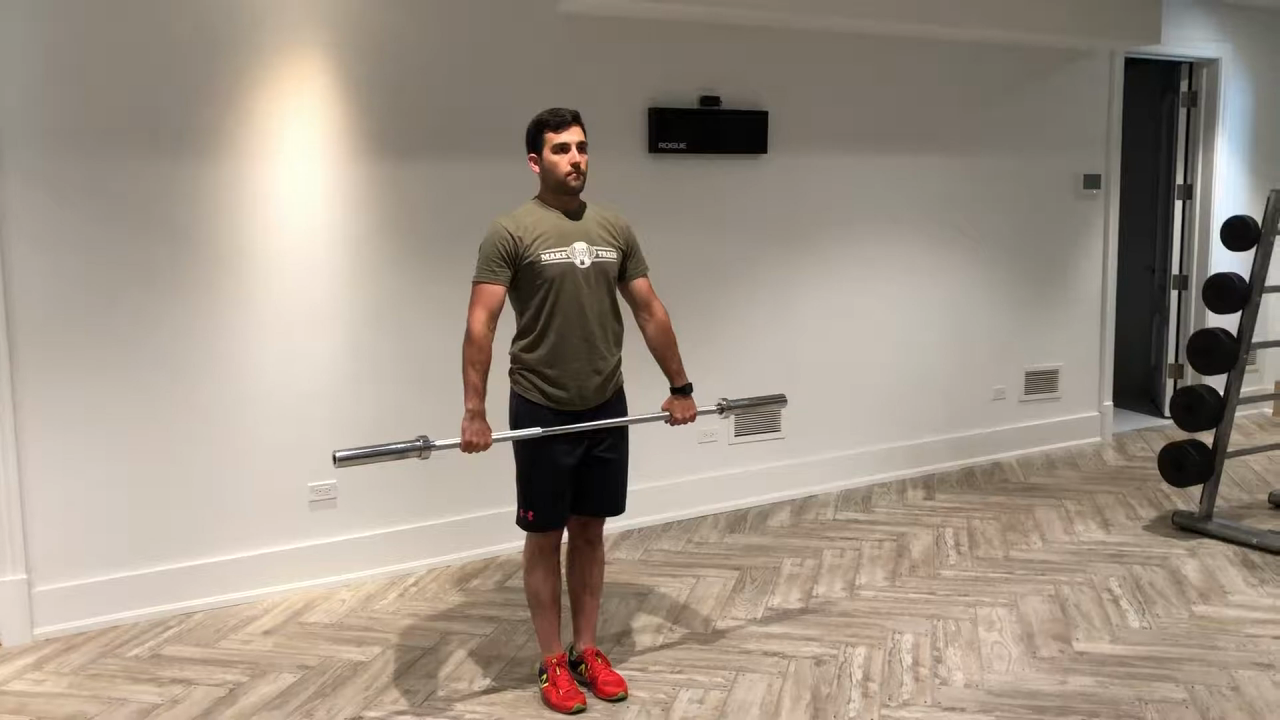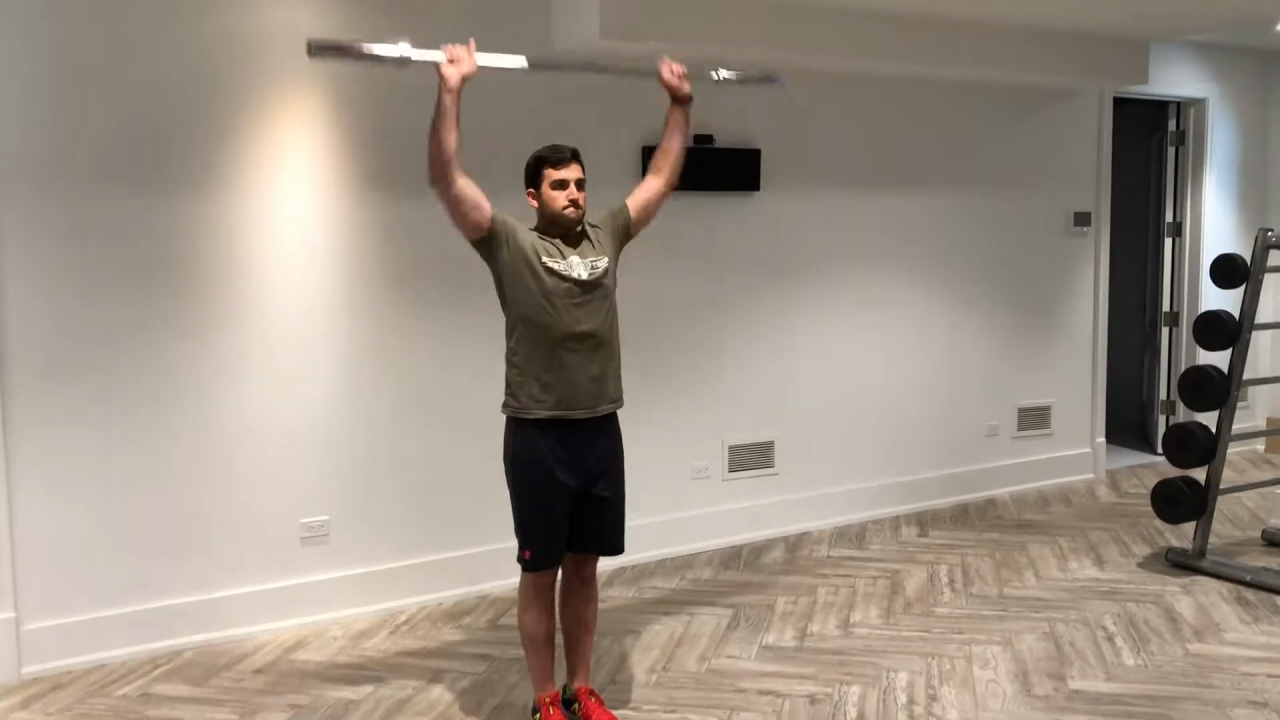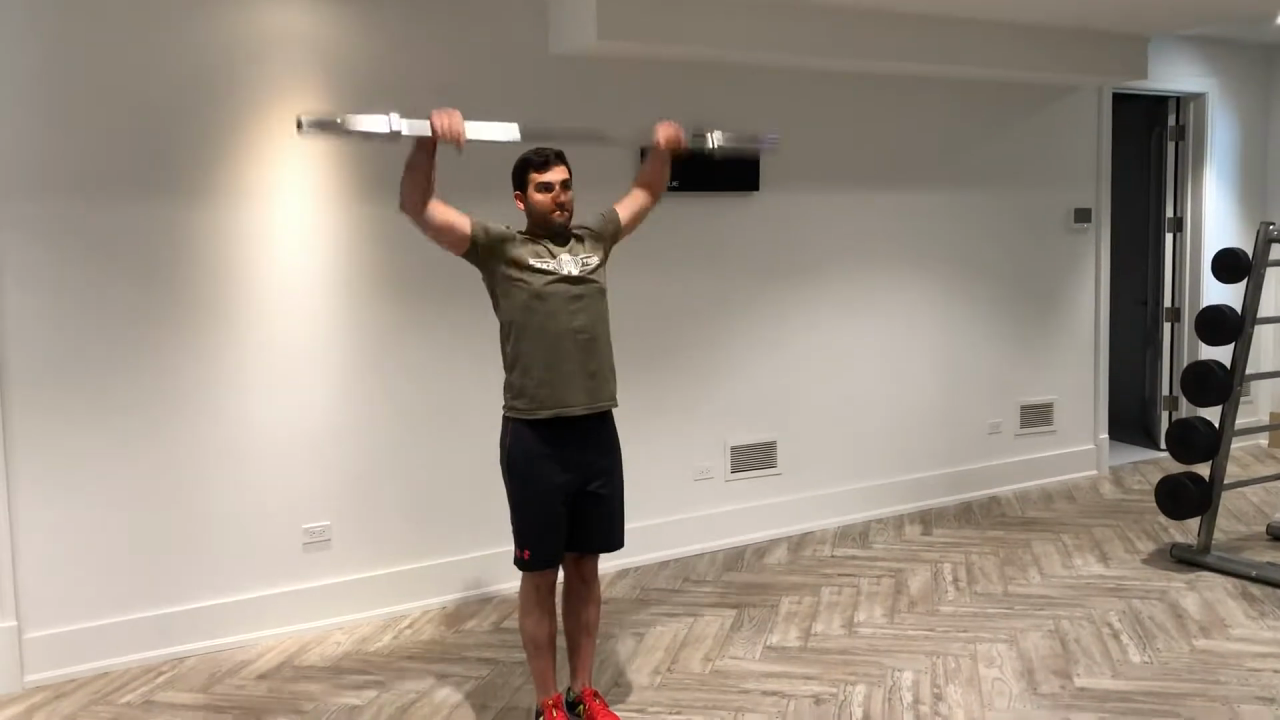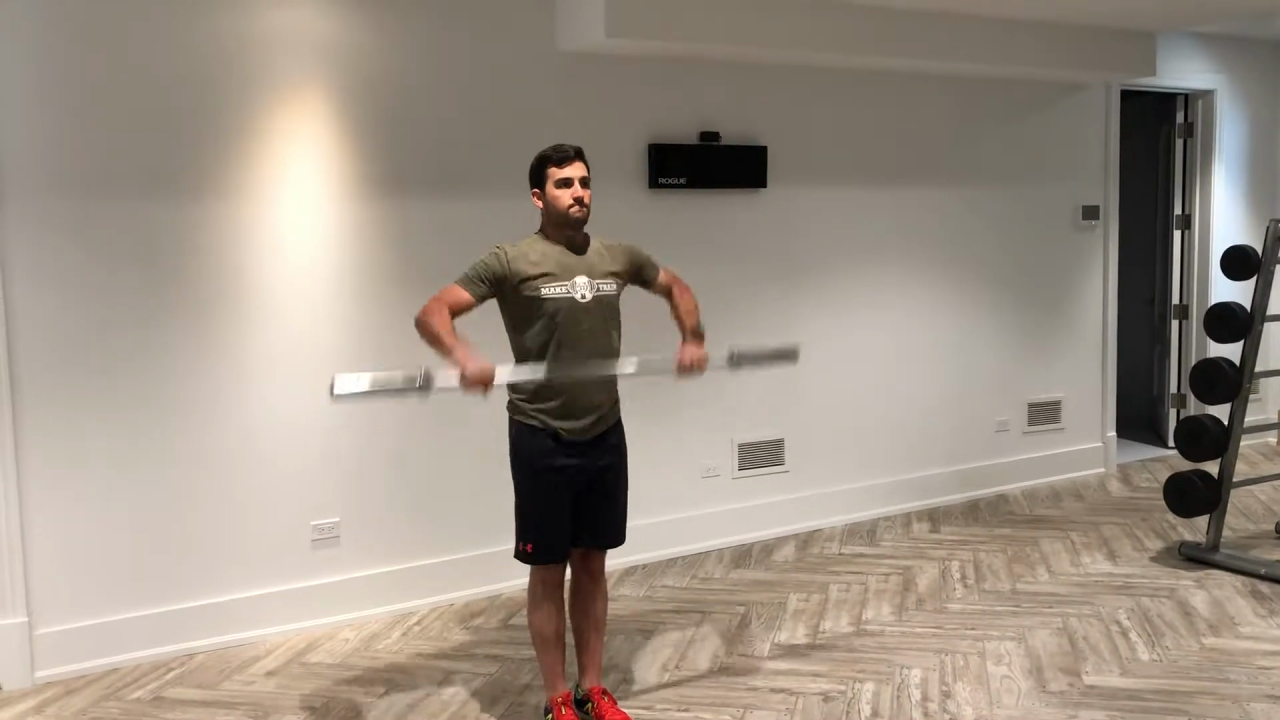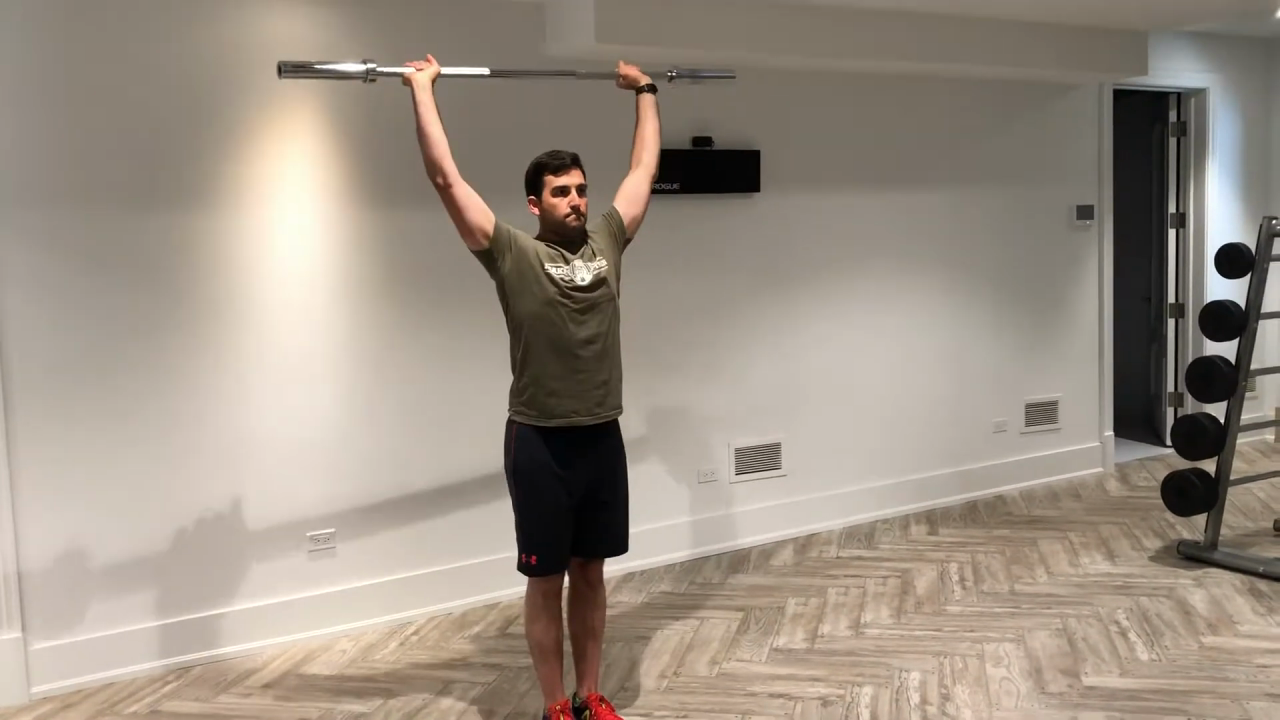
dt=1s
person 1, frame 1
left shoulder: (615, 228)
right shoulder: (511, 232)
left elbow: (650, 311)
right elbow: (480, 324)
left wrist: (680, 387)
right wrist: (474, 411)
left hip: (606, 405)
right hip: (541, 409)
left knee: (590, 531)
right knee: (545, 536)
left ankle: (587, 650)
right ankle: (552, 662)
person 1, frame 2
left shoulder: (607, 234)
right shoulder: (509, 244)
left elbow: (664, 173)
right elbow: (445, 178)
left wrist: (679, 101)
right wrist: (450, 88)
left hip: (600, 432)
right hip: (538, 436)
left knee: (584, 568)
right knee: (540, 573)
person 1, frame 3
left shoulder: (594, 237)
right shoulder: (500, 246)
left elbow: (645, 192)
right elbow: (415, 205)
left wrist: (660, 150)
right wrist: (429, 142)
left hip: (597, 430)
right hip: (534, 436)
left knee: (585, 565)
right knee: (541, 573)
person 1, frame 4
left shoulder: (617, 255)
right shoulder: (512, 260)
left elbow: (675, 286)
right elbow: (432, 314)
left wrist: (692, 337)
right wrist: (463, 356)
left hip: (604, 433)
right hip: (541, 438)
left knee: (592, 562)
right knee: (549, 569)
person 1, frame 5
left shoulder: (608, 239)
right shoulder: (510, 252)
left elbow: (643, 167)
right elbow: (446, 178)
left wrist: (643, 90)
right wrist: (422, 90)
left hip: (602, 437)
right hip: (540, 442)
left knee: (590, 573)
right knee: (546, 580)
